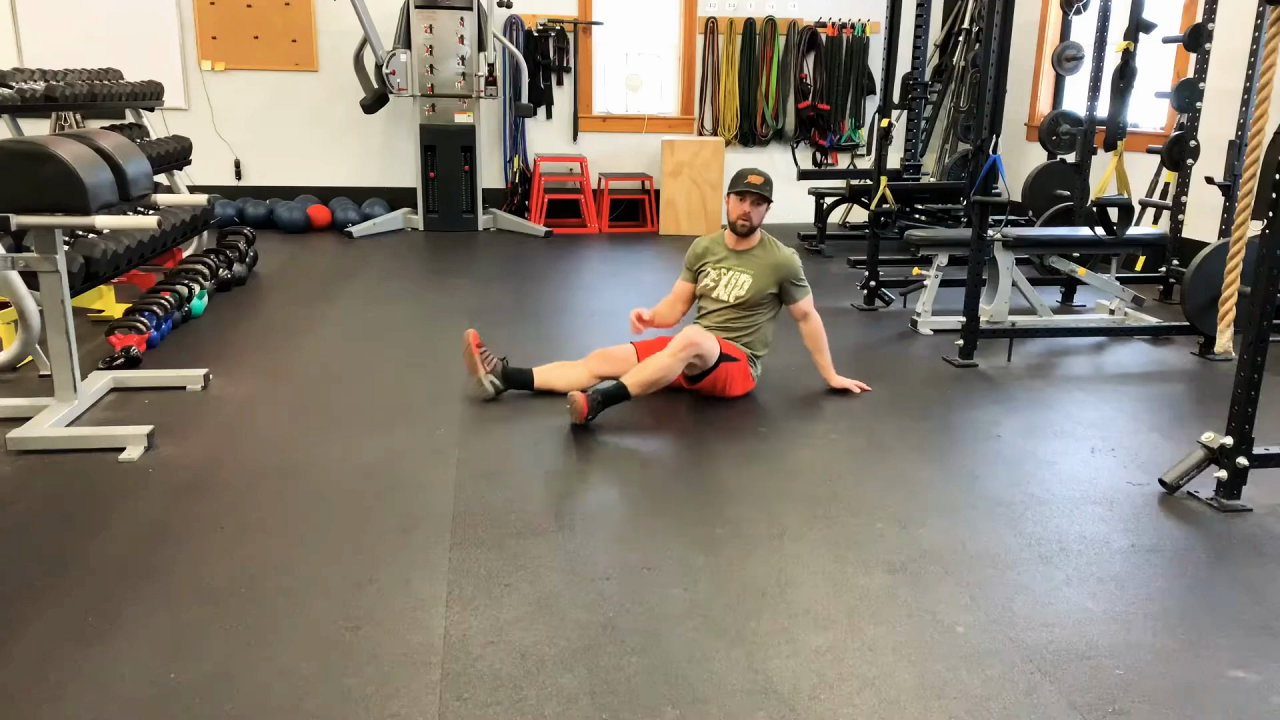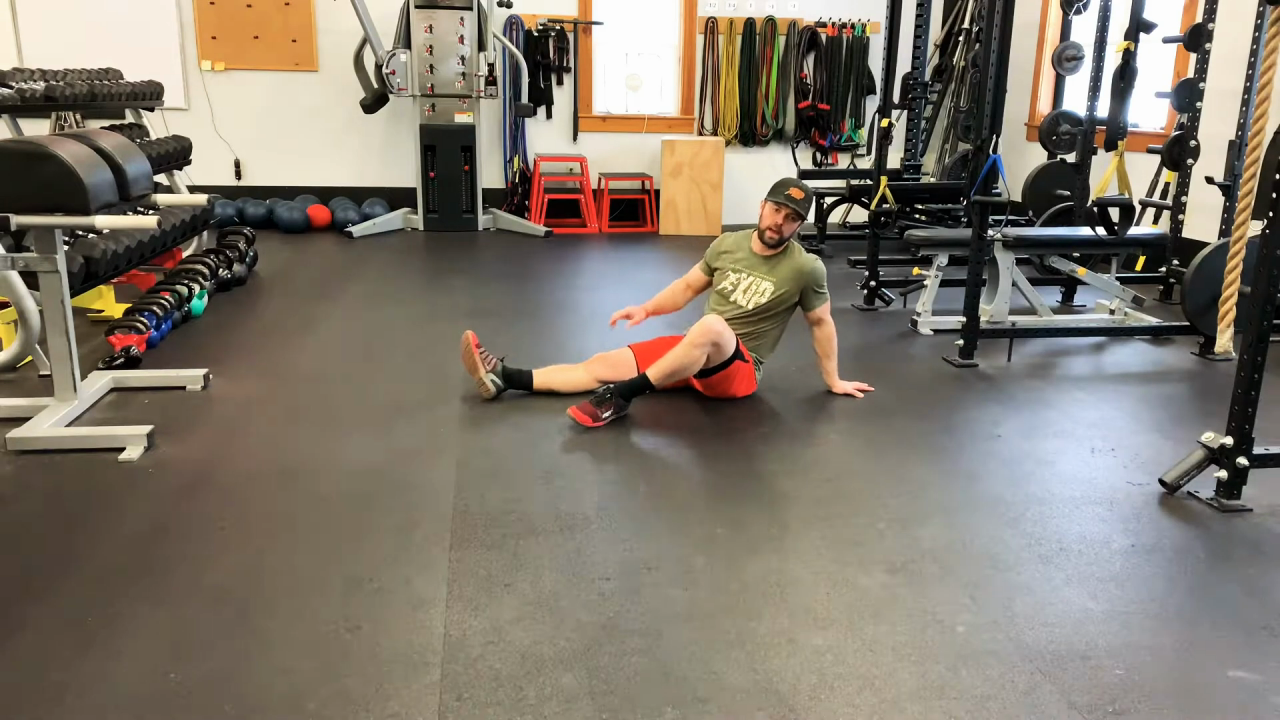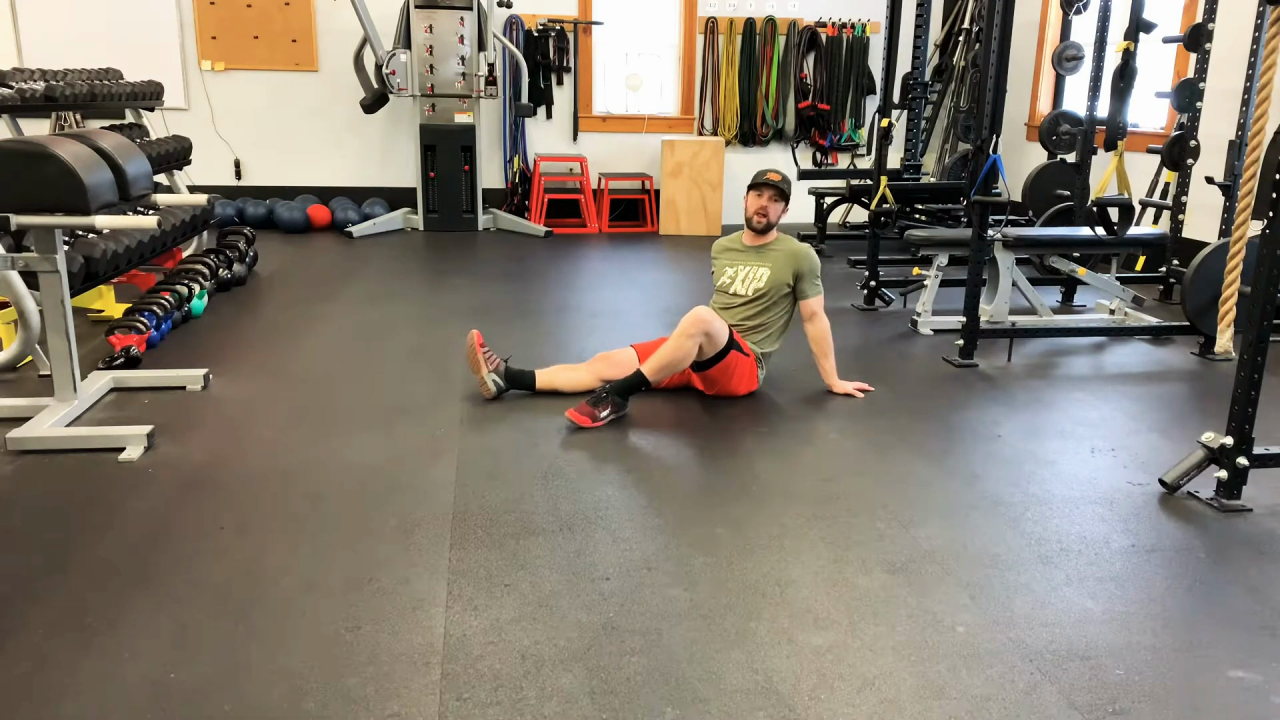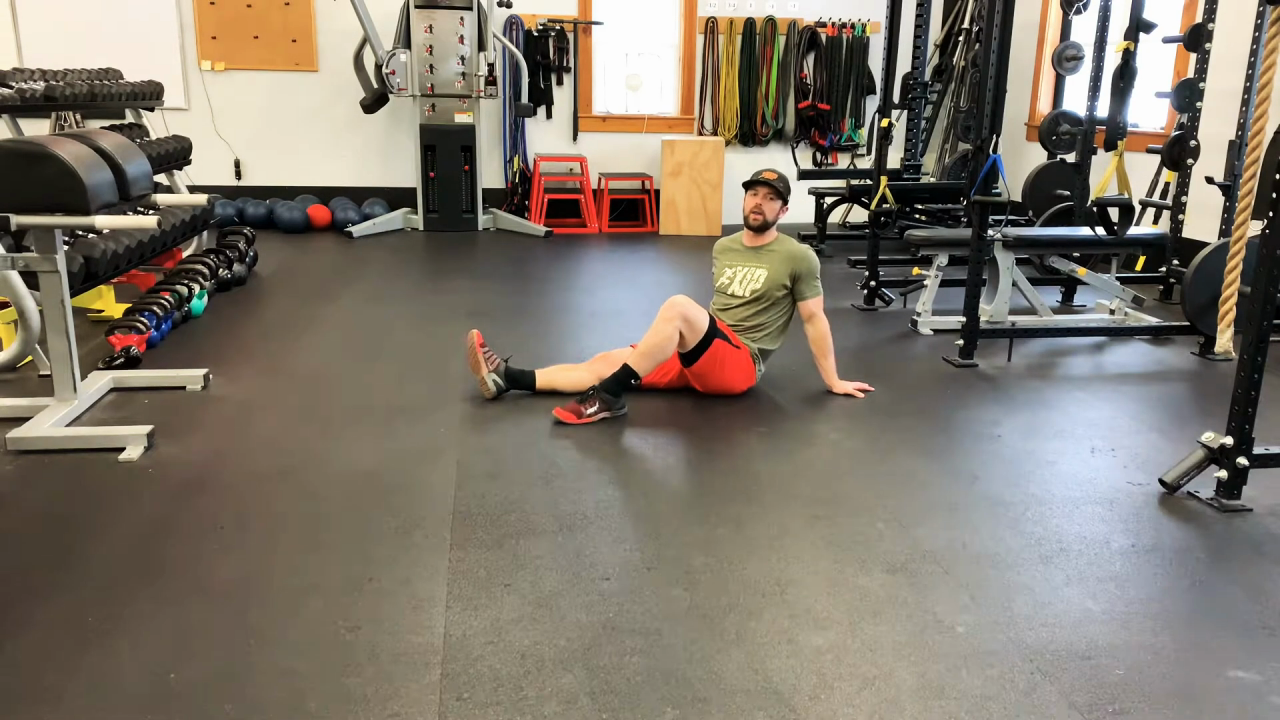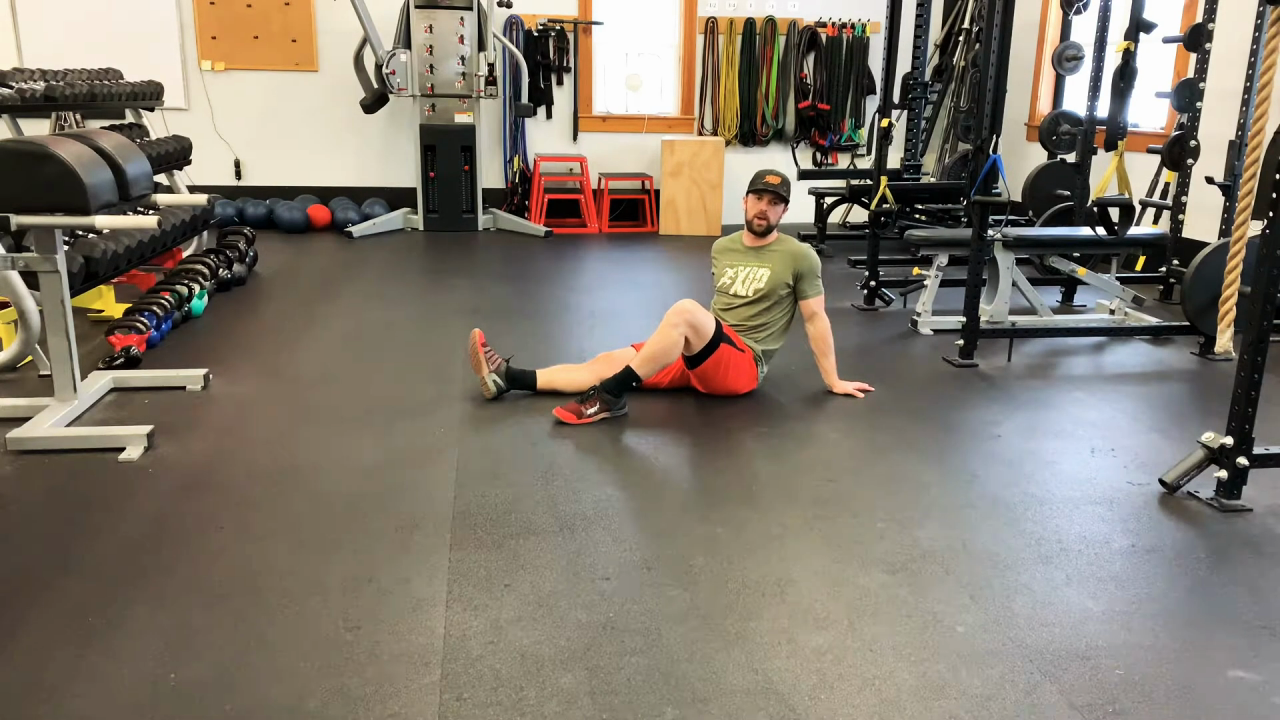
dt=1s
person 1, frame 1
left shoulder: (782, 261)
right shoulder: (704, 248)
left elbow: (806, 316)
right elbow: (676, 306)
left wrist: (831, 375)
right wrist: (650, 316)
left hip: (734, 365)
right hip: (690, 349)
left knee: (691, 340)
right knee: (601, 361)
left ankle: (597, 403)
right ankle: (504, 377)
person 1, frame 2
left shoulder: (805, 269)
right shoulder: (728, 243)
left elbow: (822, 323)
right elbow: (688, 286)
left wrist: (834, 380)
right wrist: (646, 308)
left hip: (738, 368)
right hip: (692, 352)
left knee: (711, 326)
right knee: (602, 364)
left ankle: (622, 397)
right ankle: (505, 378)
person 1, frame 3
left shoulder: (799, 256)
right shoulder: (722, 247)
left elbow: (814, 317)
left wrist: (833, 380)
left hip: (741, 365)
right hip: (697, 355)
left knee: (700, 317)
right knee: (607, 363)
left ankle: (618, 397)
right ankle: (507, 379)
person 1, frame 4
left shoulder: (798, 258)
right shoulder: (723, 247)
left elbow: (814, 319)
left wrist: (833, 381)
left hip: (737, 364)
right hip: (696, 356)
left knee: (678, 305)
right knee: (606, 361)
left ankle: (609, 396)
right ankle: (506, 379)
person 1, frame 5
left shoulder: (799, 257)
right shoulder: (723, 248)
left elbow: (815, 317)
left wrist: (833, 380)
left hip: (741, 364)
right hip: (698, 355)
left knee: (684, 310)
right knee: (610, 361)
left ankle: (611, 397)
right ankle: (507, 378)
